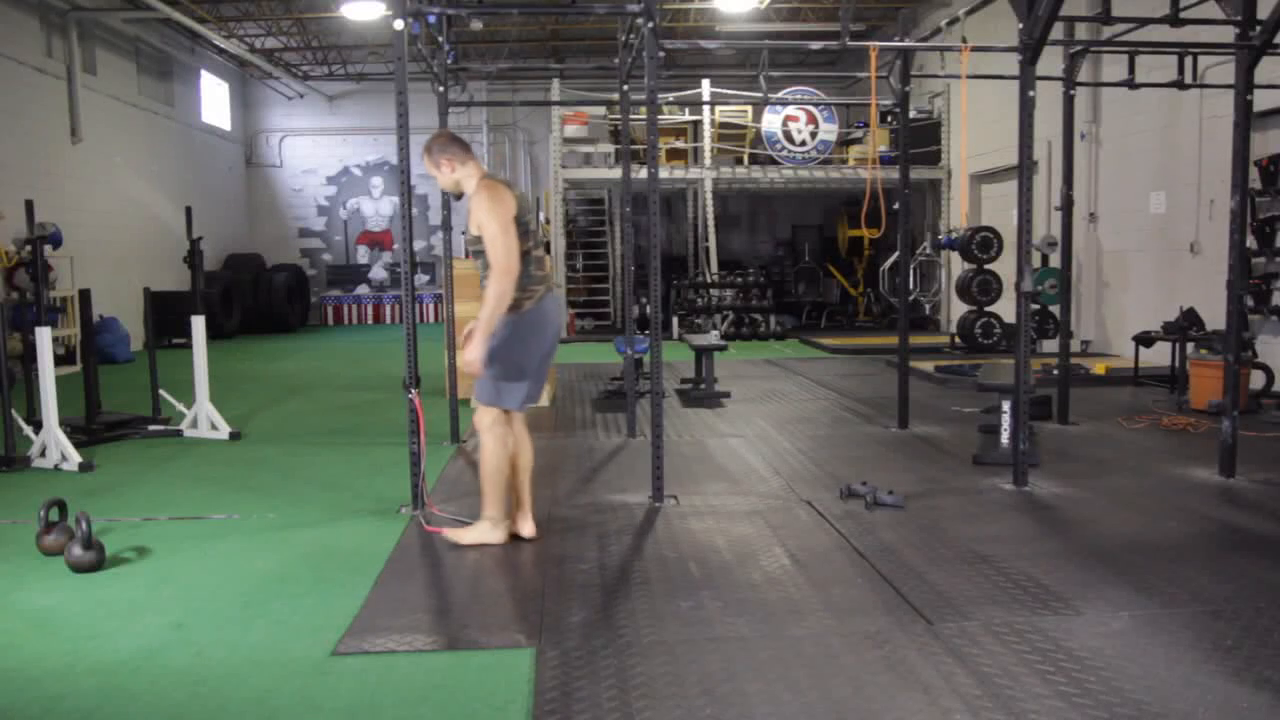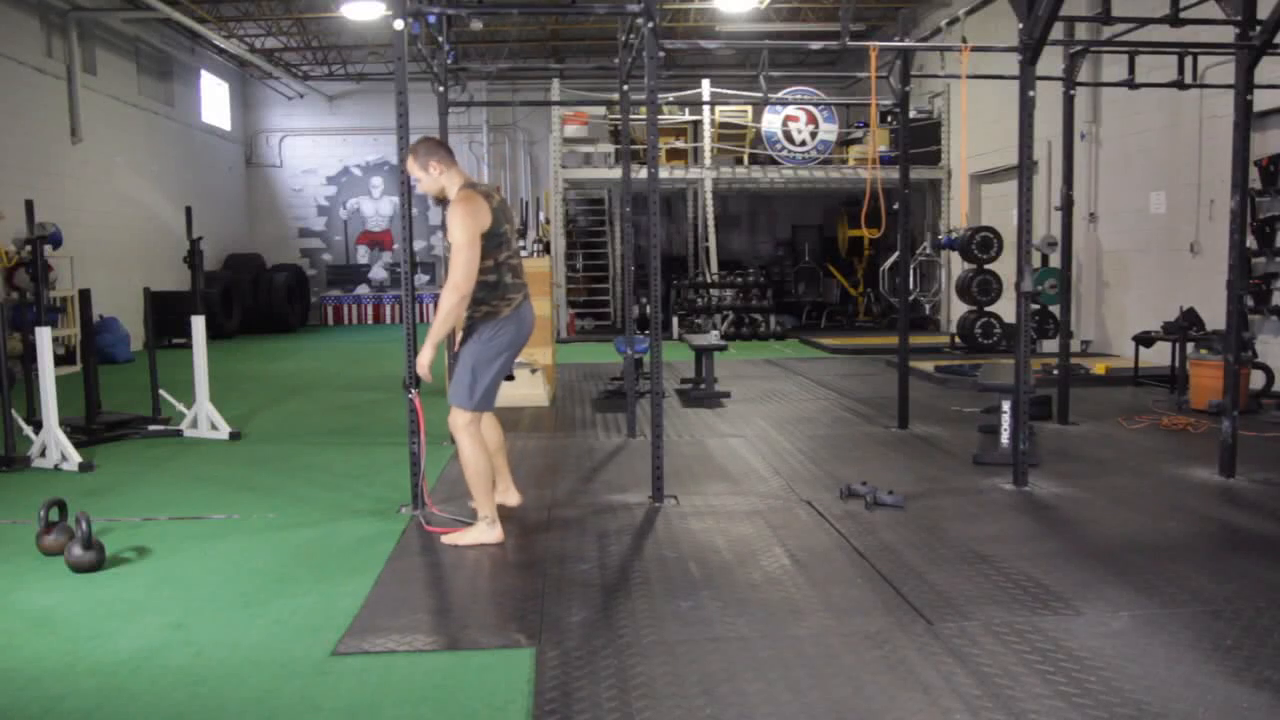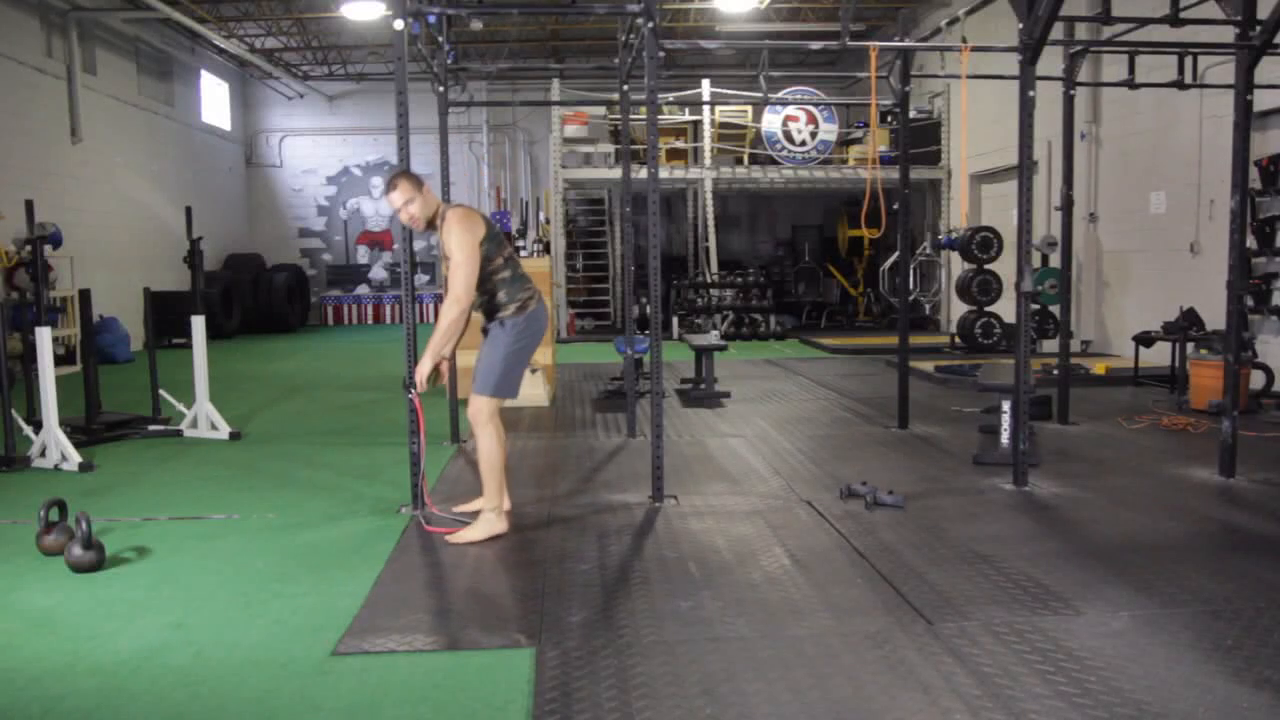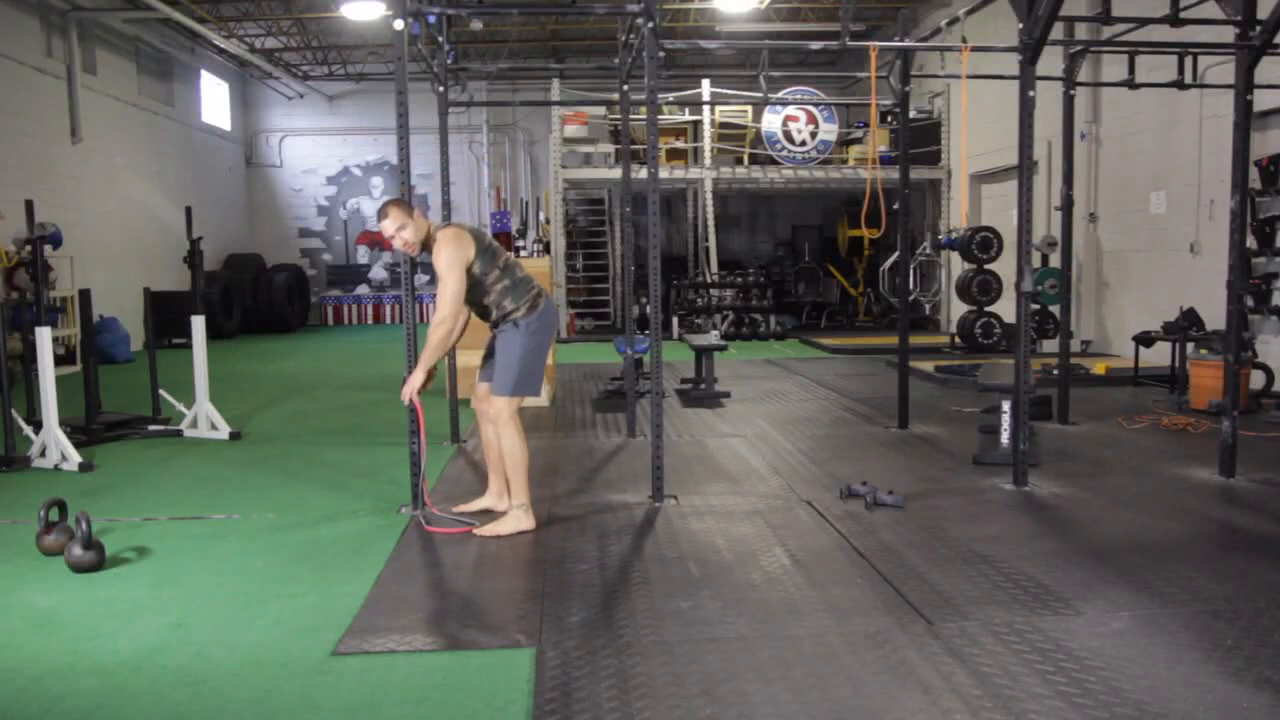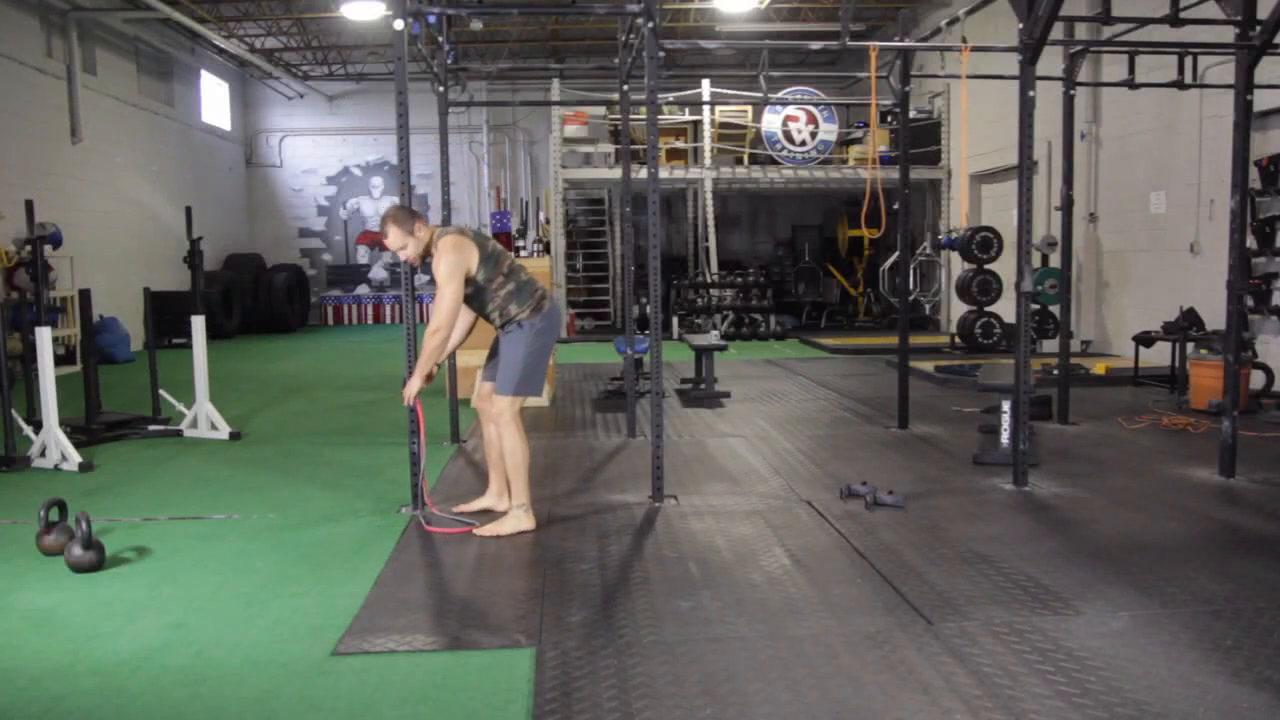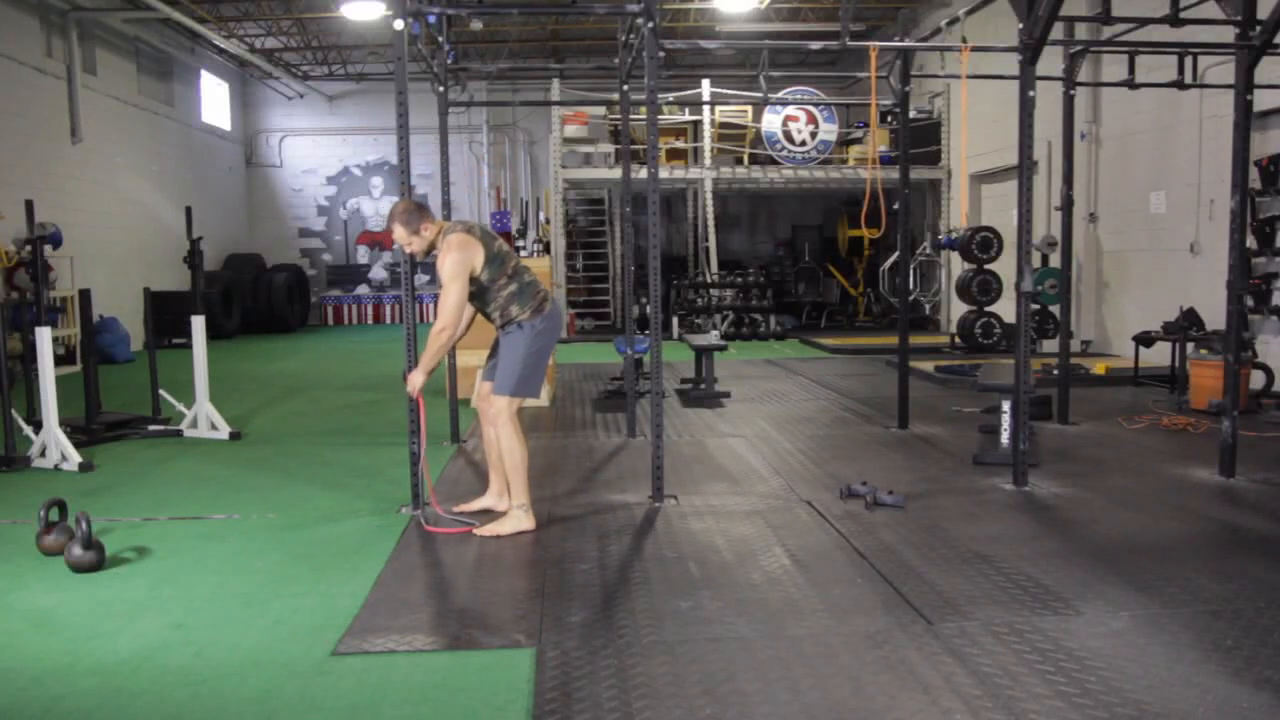
dt=0.3s
person 1, frame 1
left shoulder: (485, 197)
right shoulder: (500, 191)
left elbow: (504, 272)
left wrist: (478, 339)
right wrist: (482, 323)
left hip: (523, 317)
right hip: (542, 310)
left knee: (489, 420)
right knee: (510, 417)
left ankle: (493, 523)
right ankle: (521, 517)
person 1, frame 2
left shoulder: (463, 207)
right shoulder: (486, 196)
left elbow: (459, 287)
left wrist: (430, 345)
right wrist: (466, 326)
left hip: (496, 322)
right hip: (513, 314)
left knee: (463, 421)
right knee: (476, 407)
left ankle: (488, 525)
right ankle: (503, 488)
person 1, frame 3
left shoulder: (457, 222)
right shoulder: (449, 230)
left elbow: (460, 300)
right elbow: (461, 301)
left wrist: (429, 355)
right wrist: (445, 354)
left hip: (519, 317)
right hip: (507, 318)
left knee: (481, 411)
right knee: (481, 408)
left ankle: (493, 517)
right ankle: (495, 496)
person 1, frame 4
left shoulder: (447, 243)
right shoulder: (445, 246)
left elbow: (445, 320)
right elbow: (456, 317)
left wrist: (420, 370)
right wrist: (433, 365)
left hip: (528, 319)
right hip: (512, 321)
left knee: (501, 411)
right knee: (483, 404)
left ankle: (521, 511)
right ankle: (497, 494)
person 1, frame 5
left shoulder: (448, 253)
right shoulder: (452, 242)
left elbow: (439, 327)
right elbow: (465, 313)
left wrist: (418, 375)
right wrist: (435, 362)
left hip: (533, 321)
right hip: (519, 322)
left knee: (504, 411)
right knee: (485, 404)
left ankle: (521, 513)
right ankle: (498, 494)
person 1, frame 6
left shoulder: (453, 252)
right shoulder: (458, 236)
left elbow: (445, 327)
right elbow: (467, 307)
left wrist: (421, 370)
right wrist: (435, 359)
left hip: (532, 323)
right hip: (519, 322)
left knee: (502, 412)
right knee: (485, 403)
left ankle: (521, 512)
right ankle: (498, 493)
